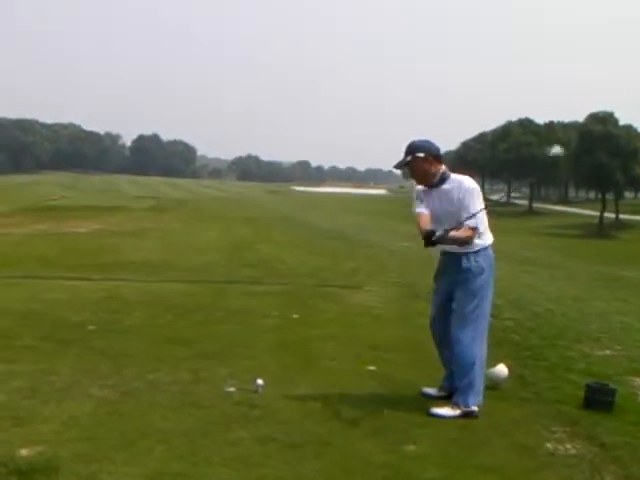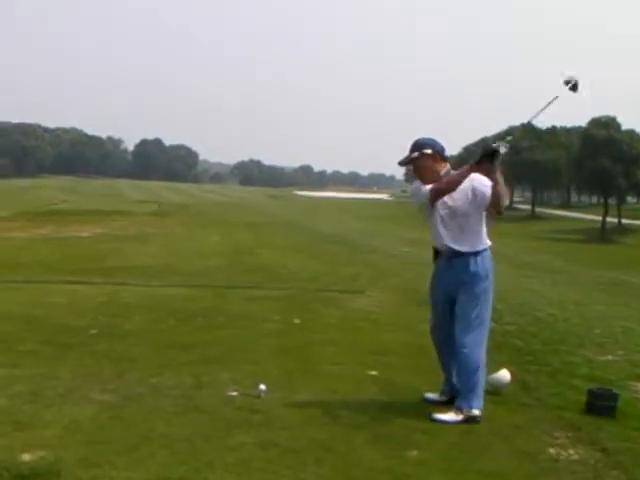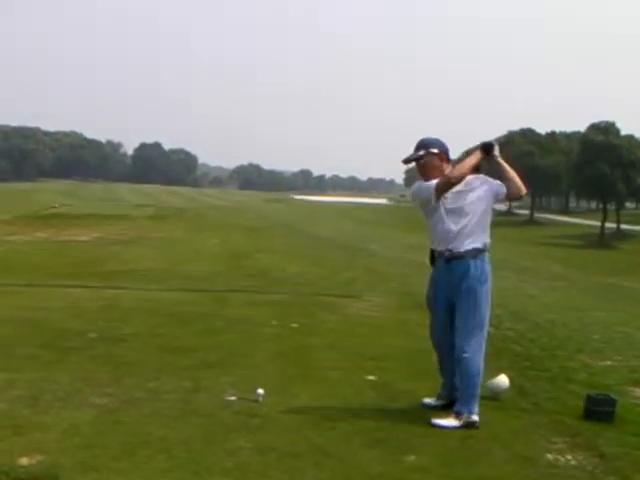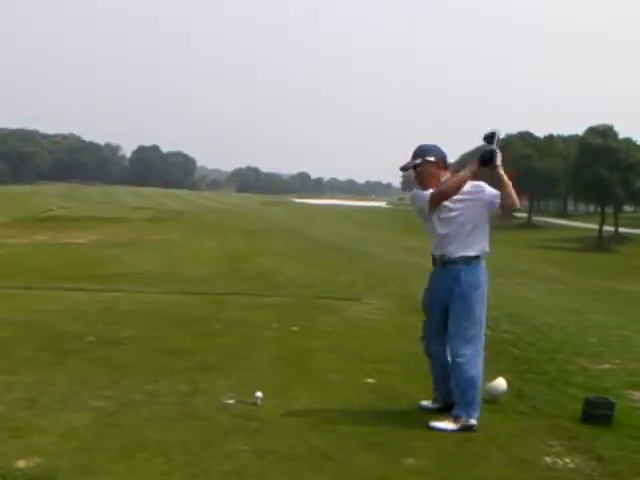
dt=0.2s
person 1, frame 1
left shoulder: (465, 186)
right shoulder: (422, 192)
left elbow: (469, 233)
right elbow: (423, 219)
left wrist: (449, 236)
right wrist: (429, 234)
left hip: (474, 263)
right hip: (449, 262)
left knee: (465, 333)
right knee: (441, 326)
left ankle: (467, 401)
right ankle: (453, 383)
person 1, frame 2
left shoulder: (476, 184)
right shoulder: (419, 191)
left elbow: (498, 207)
right elbow: (441, 189)
left wrist: (491, 169)
right wrist: (473, 166)
left hip: (474, 265)
right hip: (444, 264)
left knee: (468, 337)
right knee: (442, 332)
left ankle: (469, 406)
right ankle: (453, 388)
person 1, frame 3
left shoulder: (480, 184)
right shoulder: (420, 191)
left elbow: (519, 192)
right elbow: (451, 180)
left wrist: (496, 158)
right wrist: (478, 153)
left hip: (472, 267)
right hip: (442, 266)
left knee: (468, 341)
right knee: (442, 336)
left ankle: (467, 411)
right ankle: (450, 392)
person 1, frame 4
left shoulder: (476, 190)
right shoulder: (419, 196)
left elbow: (511, 205)
right elbow: (443, 193)
left wrist: (497, 169)
right wrist: (476, 166)
left hip: (468, 273)
right hip: (441, 271)
left knee: (465, 344)
right knee: (435, 339)
left ankle: (466, 414)
right ankle: (446, 397)
